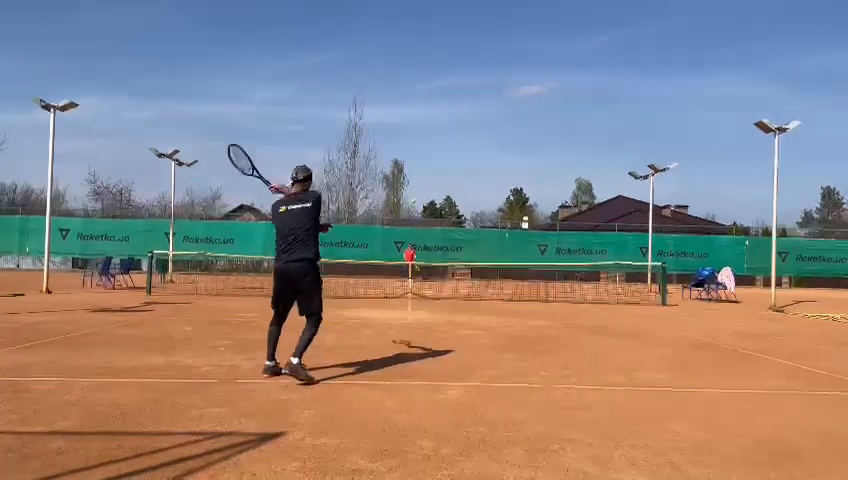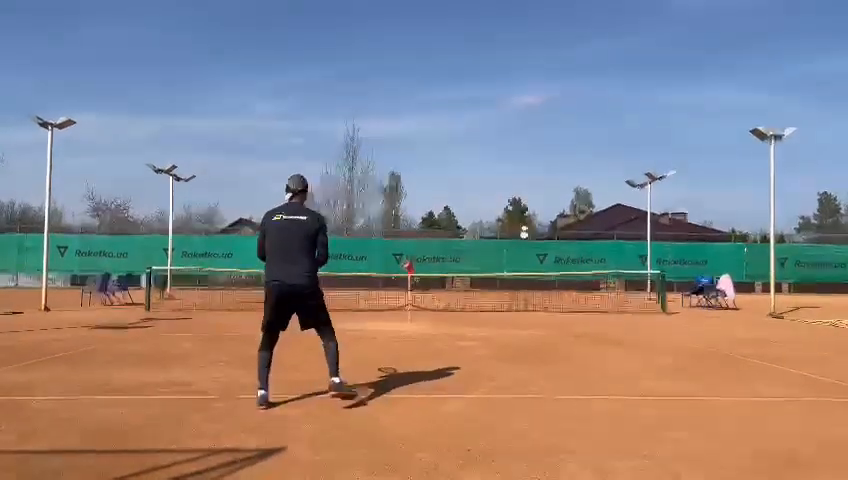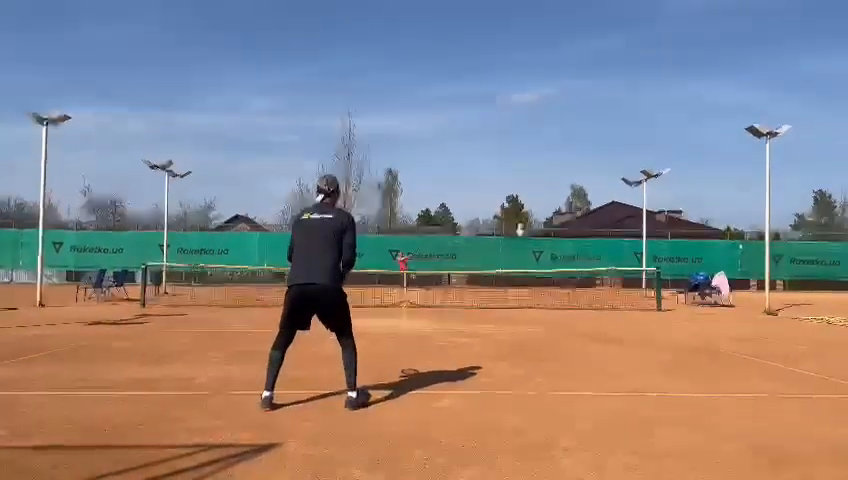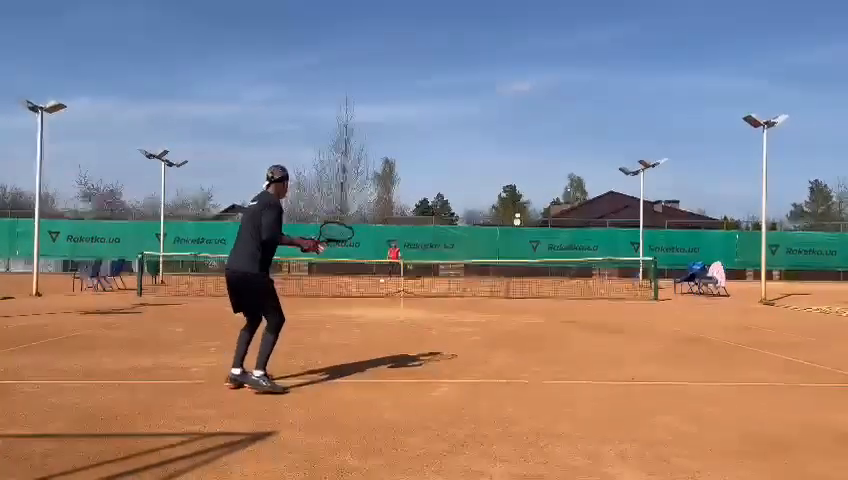
dt=1s
person 1, frame 1
left shoulder: (276, 207)
right shoulder: (313, 198)
right wrist: (284, 191)
left hip: (282, 268)
right hip: (306, 268)
left knee: (278, 317)
right knee: (313, 318)
left ankle: (270, 364)
right ankle: (295, 360)
person 1, frame 2
left shoulder: (269, 217)
right shoulder: (316, 219)
left elbow: (261, 253)
right elbow: (322, 257)
left hip: (276, 286)
right hip: (306, 286)
left knee: (268, 339)
right knee: (327, 334)
left ankle: (263, 393)
right ankle: (335, 381)
person 1, frame 3
left shoulder: (301, 217)
right shoulder: (344, 218)
left elbow: (291, 255)
right elbow: (349, 257)
right wrist: (341, 274)
left hip: (297, 286)
right hip: (328, 287)
left knee: (283, 339)
right knee: (346, 339)
left ankle: (267, 394)
right ankle: (353, 395)
person 1, frame 4
left shoulder: (257, 202)
right shoulder: (272, 203)
right elbow: (269, 236)
left wrist: (303, 243)
right wrist: (301, 243)
left hip: (234, 269)
right hip: (252, 271)
left knee: (252, 320)
right knee: (275, 320)
left ankle: (237, 373)
right ankle: (258, 375)
